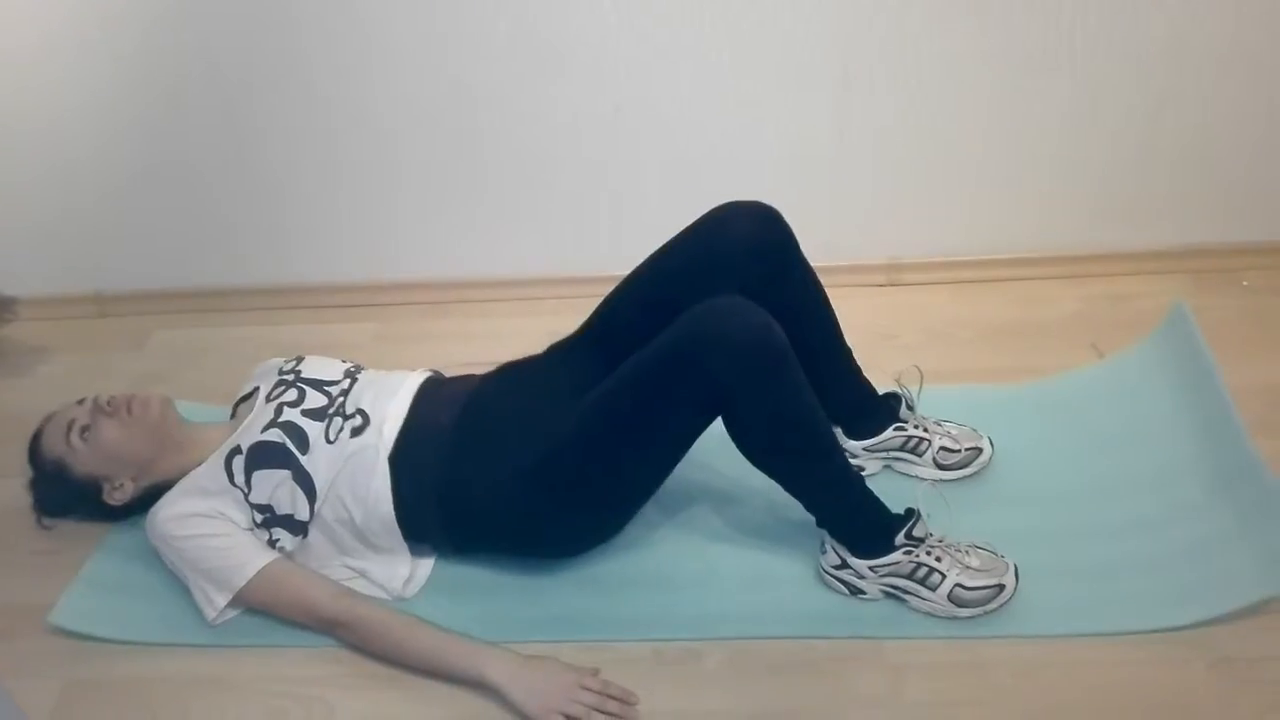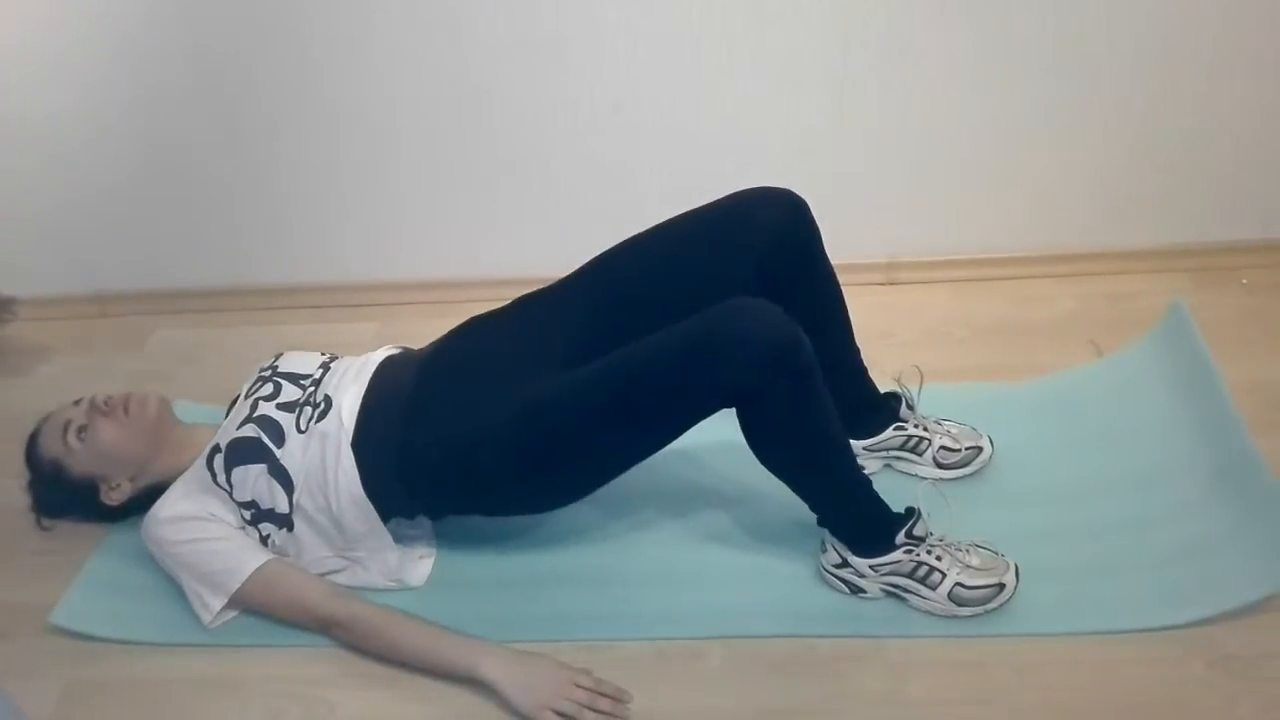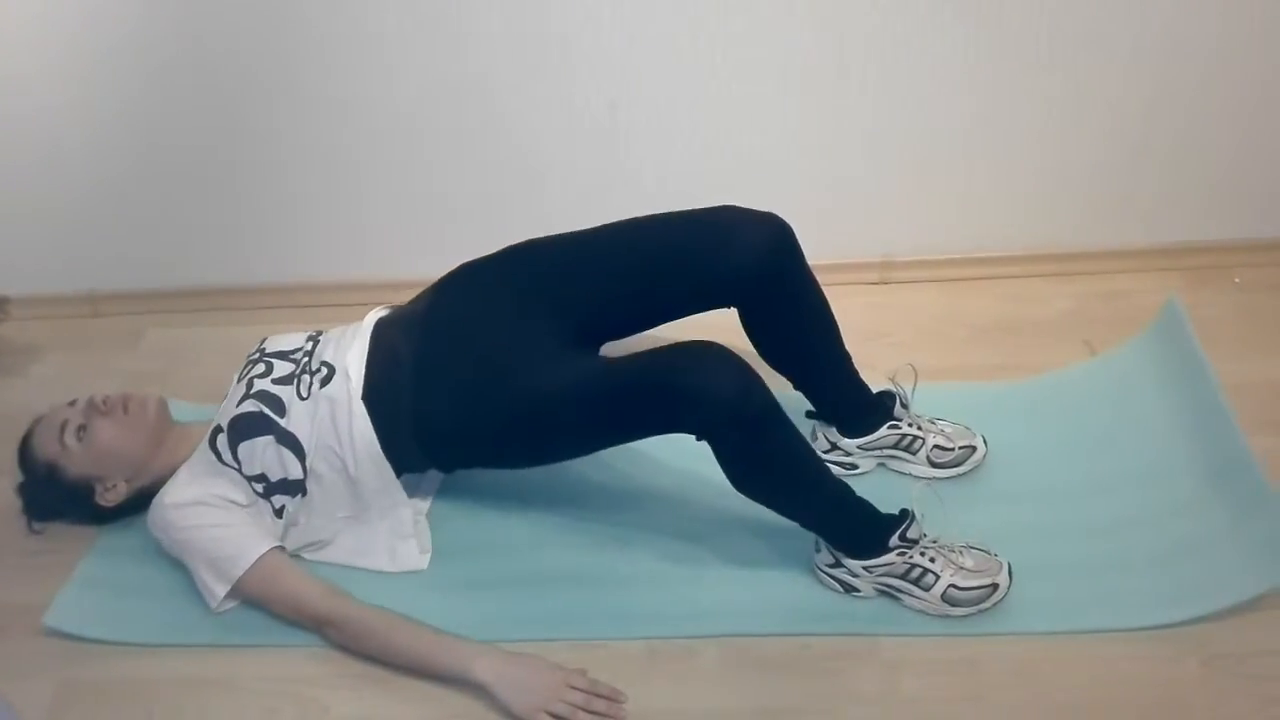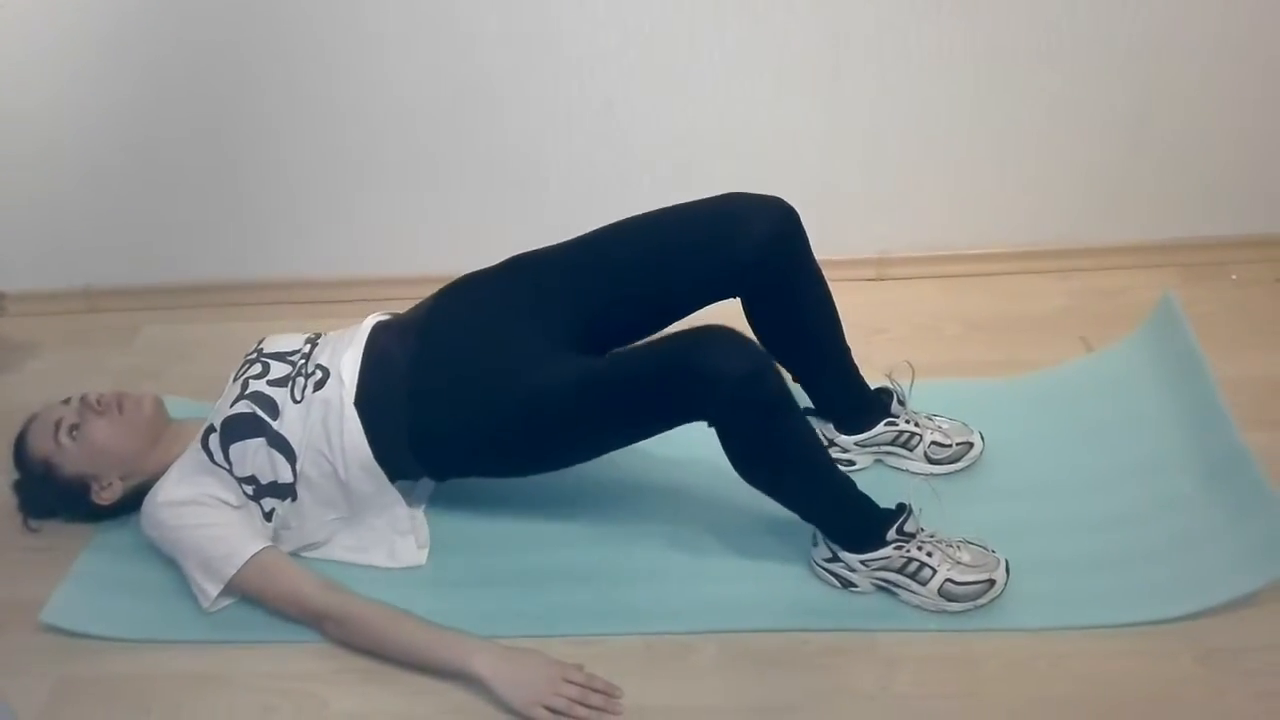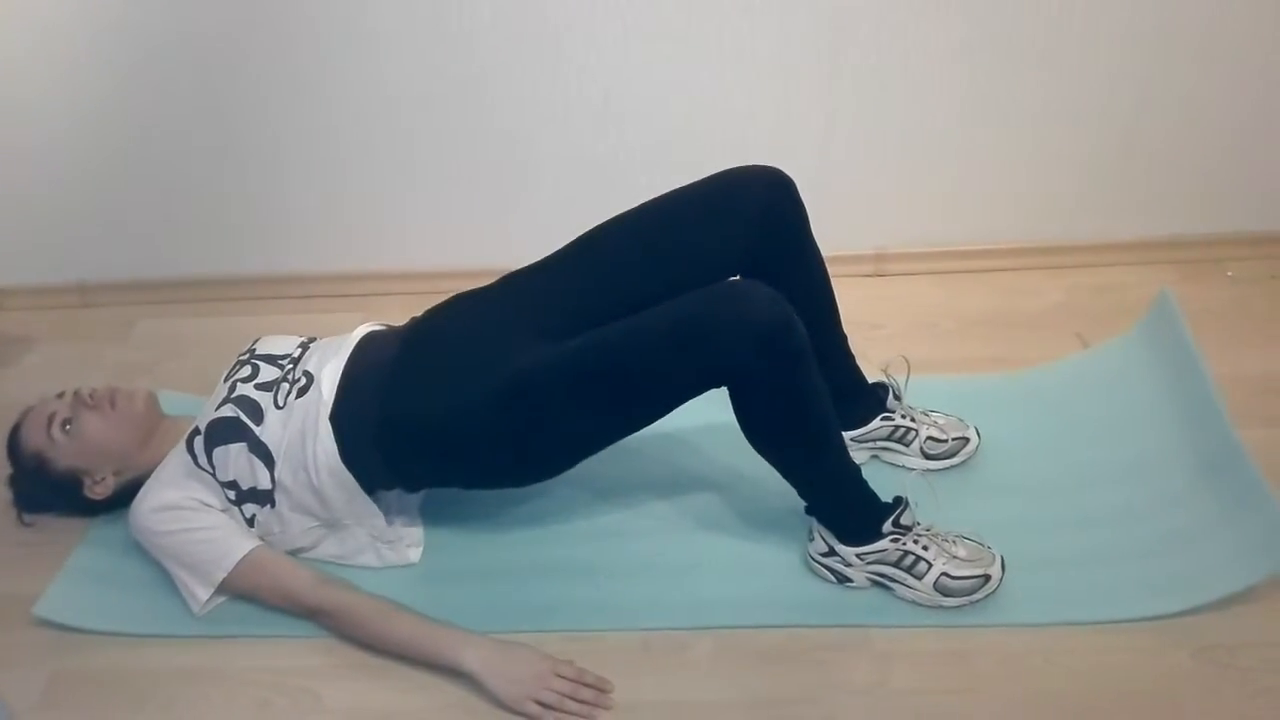
dt=1s
person 1, frame 1
left shoulder: (259, 386)
right shoulder: (188, 522)
right elbow: (338, 613)
left hip: (502, 398)
right hip: (511, 494)
left knee: (745, 233)
right knee: (733, 336)
left ankle: (868, 425)
right ankle: (872, 548)
person 1, frame 2
left shoulder: (251, 388)
right shoulder: (182, 524)
right elbow: (332, 613)
right hip: (473, 453)
left knee: (771, 222)
right knee: (757, 341)
left ankle: (867, 423)
right ankle: (873, 546)
person 1, frame 3
left shoulder: (237, 392)
right shoulder: (189, 512)
right elbow: (325, 612)
right hip: (465, 410)
left knee: (752, 243)
right knee: (712, 384)
left ankle: (856, 421)
right ankle: (868, 548)
person 1, frame 4
left shoulder: (224, 408)
right shoulder: (183, 510)
right elbow: (323, 608)
right hip: (459, 415)
left knee: (758, 227)
right knee: (723, 367)
left ankle: (855, 418)
right ankle: (865, 543)
person 1, frame 5
left shoulder: (225, 396)
right shoulder: (170, 512)
right elbow: (318, 601)
right hip: (454, 426)
left knee: (758, 197)
right knee: (751, 322)
left ankle: (855, 412)
right ankle: (860, 535)
